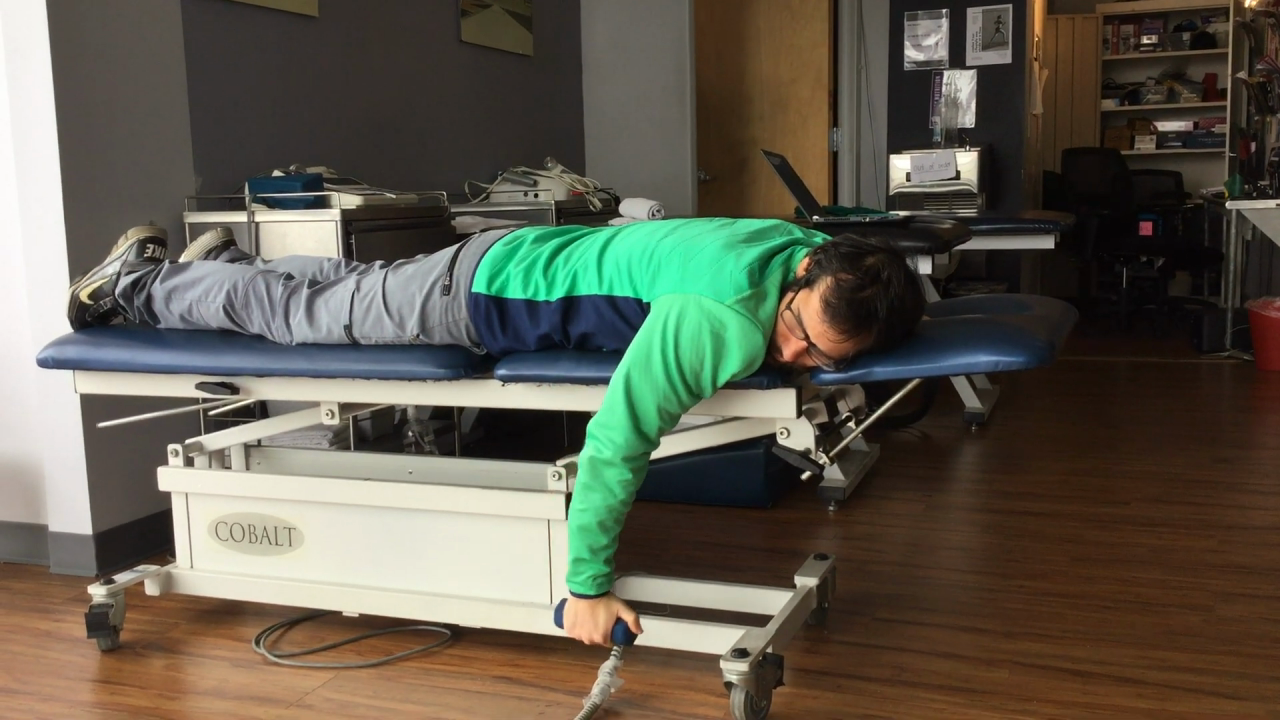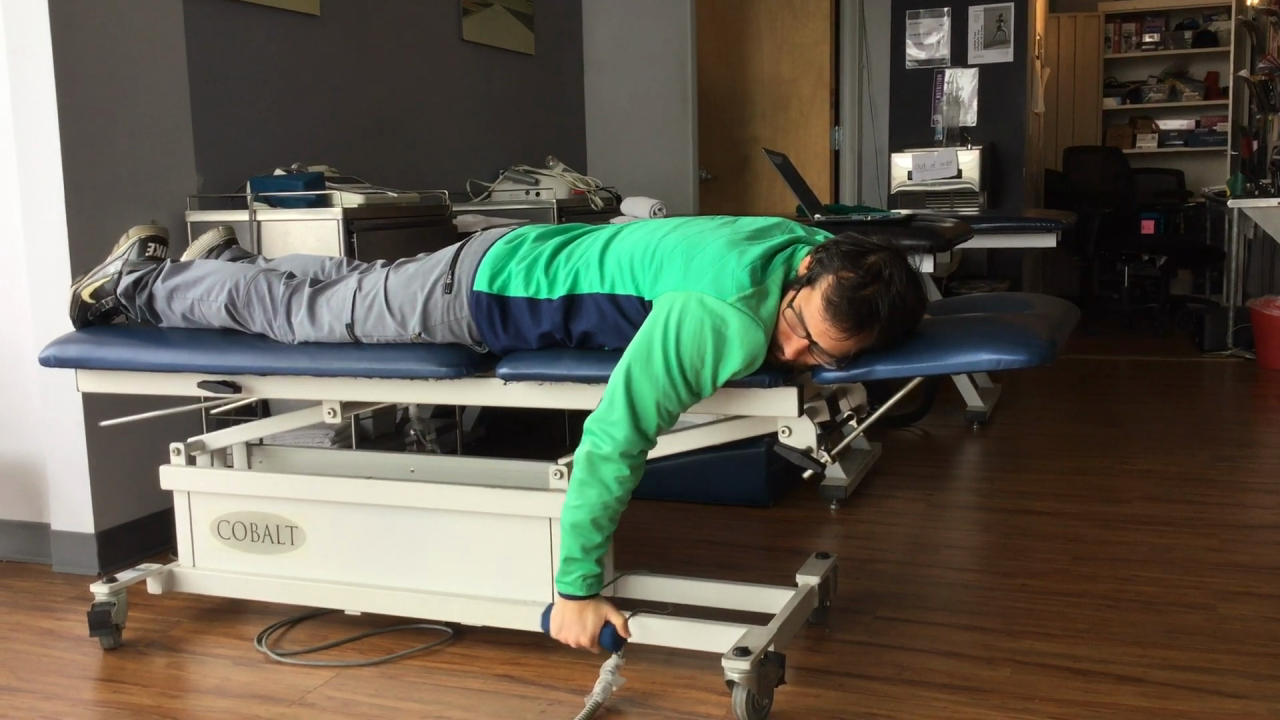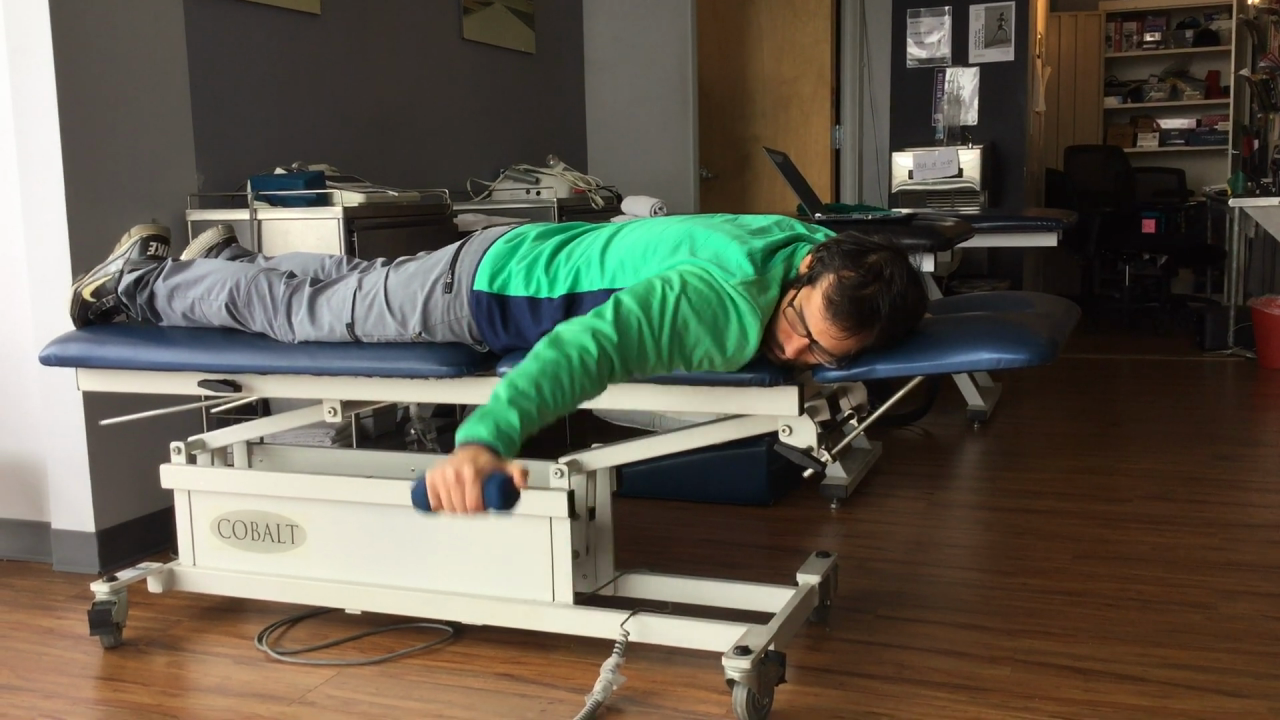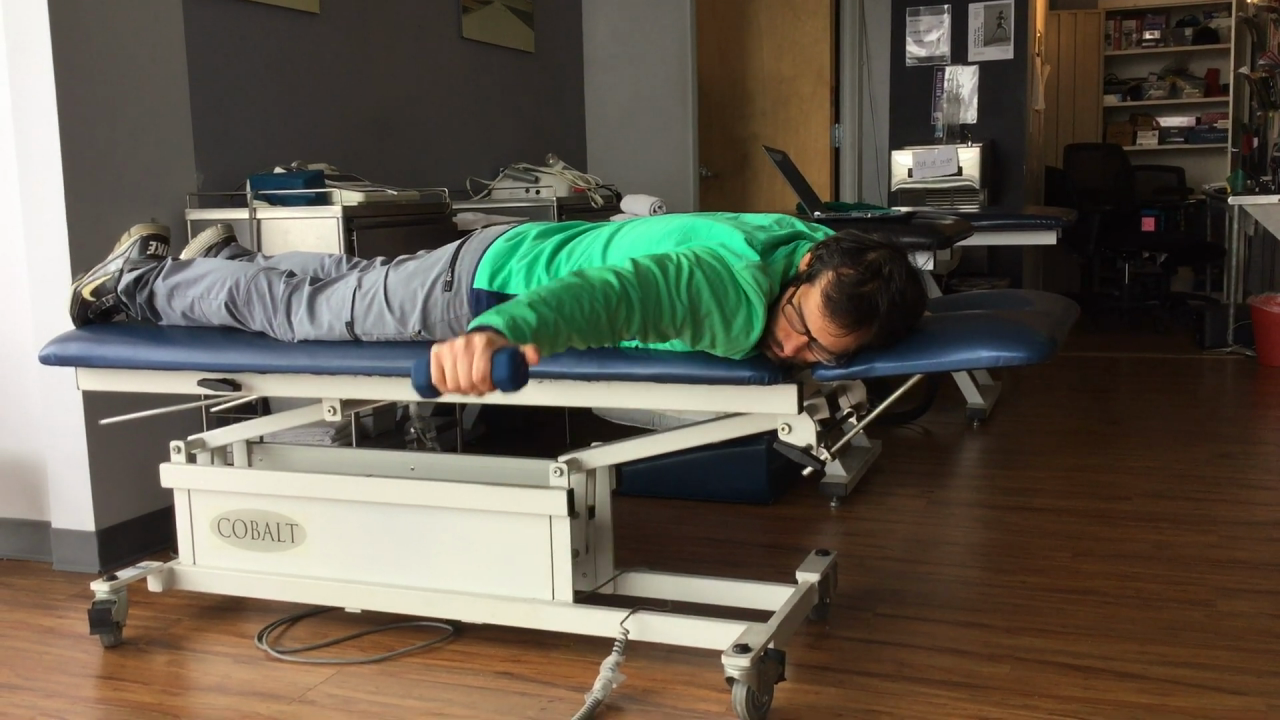
dt=0.5s
person 1, frame 1
left shoulder: (818, 248)
right shoulder: (723, 320)
right elbow: (614, 440)
left wrist: (853, 347)
right wrist: (586, 587)
left hip: (532, 251)
right hip: (487, 294)
left knee: (352, 282)
right knee: (294, 311)
left ankle: (222, 257)
right ankle: (138, 283)
person 1, frame 2
left shoulder: (821, 245)
right shoulder: (725, 316)
right elbow: (612, 436)
left wrist: (842, 354)
right wrist: (576, 588)
left hip: (535, 253)
right hip: (491, 292)
left knee: (355, 282)
right knee: (296, 311)
left ankle: (227, 256)
right ankle: (140, 281)
person 1, frame 3
left shoulder: (813, 239)
right shoulder: (729, 307)
right elbow: (590, 342)
left wrist: (830, 350)
right wrist: (484, 436)
left hip: (533, 253)
right hip: (489, 293)
left knee: (347, 284)
right knee: (295, 310)
left ankle: (224, 255)
right ankle: (142, 282)
person 1, frame 4
left shoulder: (810, 239)
right shoulder: (732, 293)
right elbow: (602, 296)
left wrist: (835, 351)
right wrist: (492, 334)
left hip: (532, 250)
right hip: (491, 289)
left knee: (330, 291)
right knee: (294, 310)
left ankle: (224, 254)
right ankle: (145, 282)
